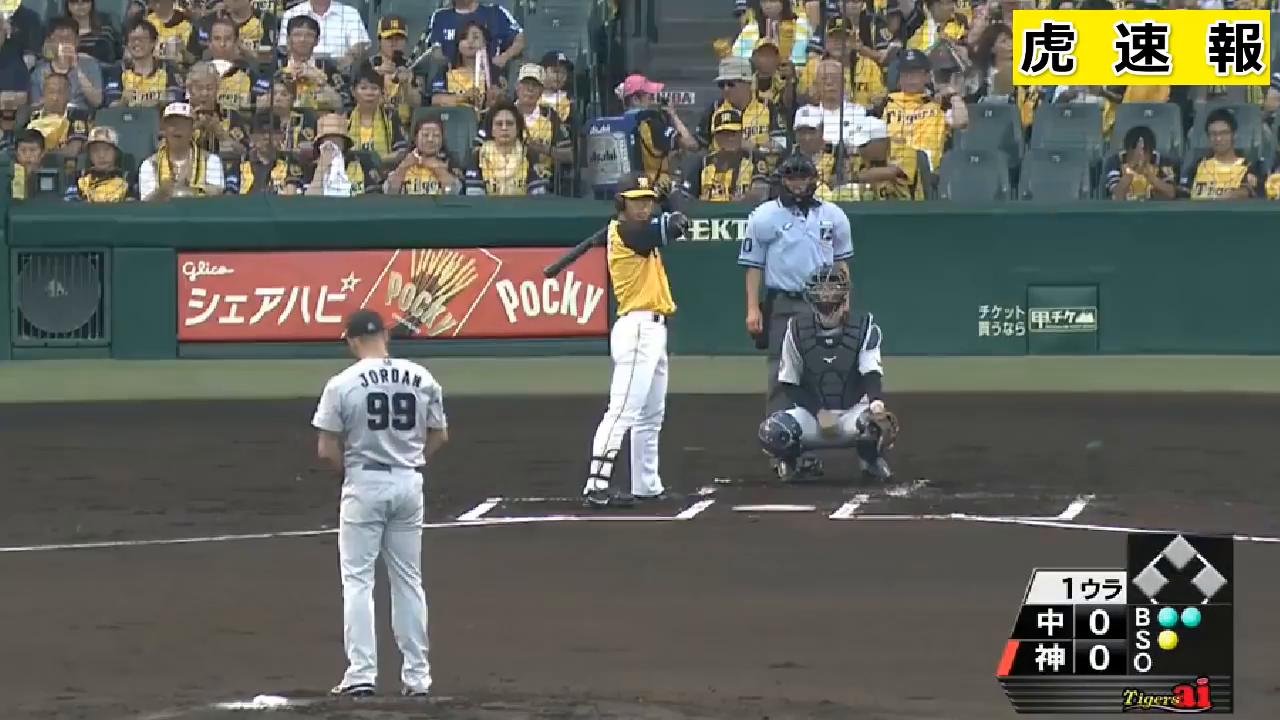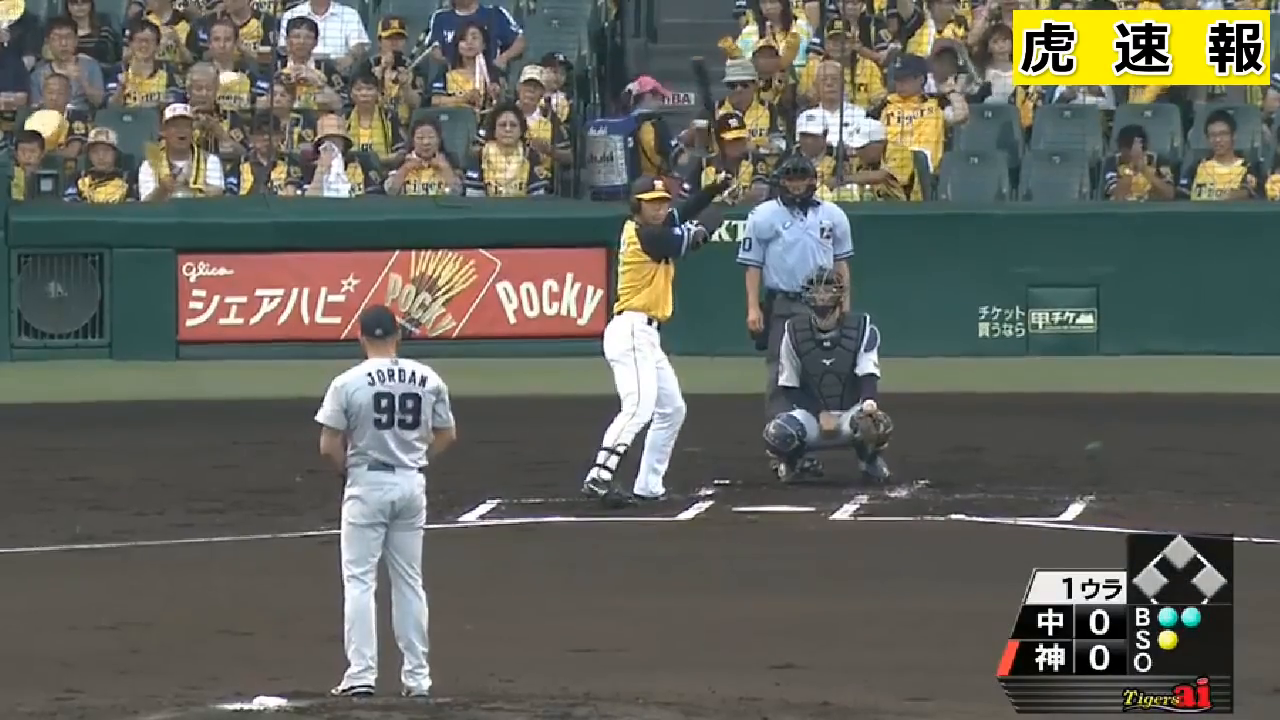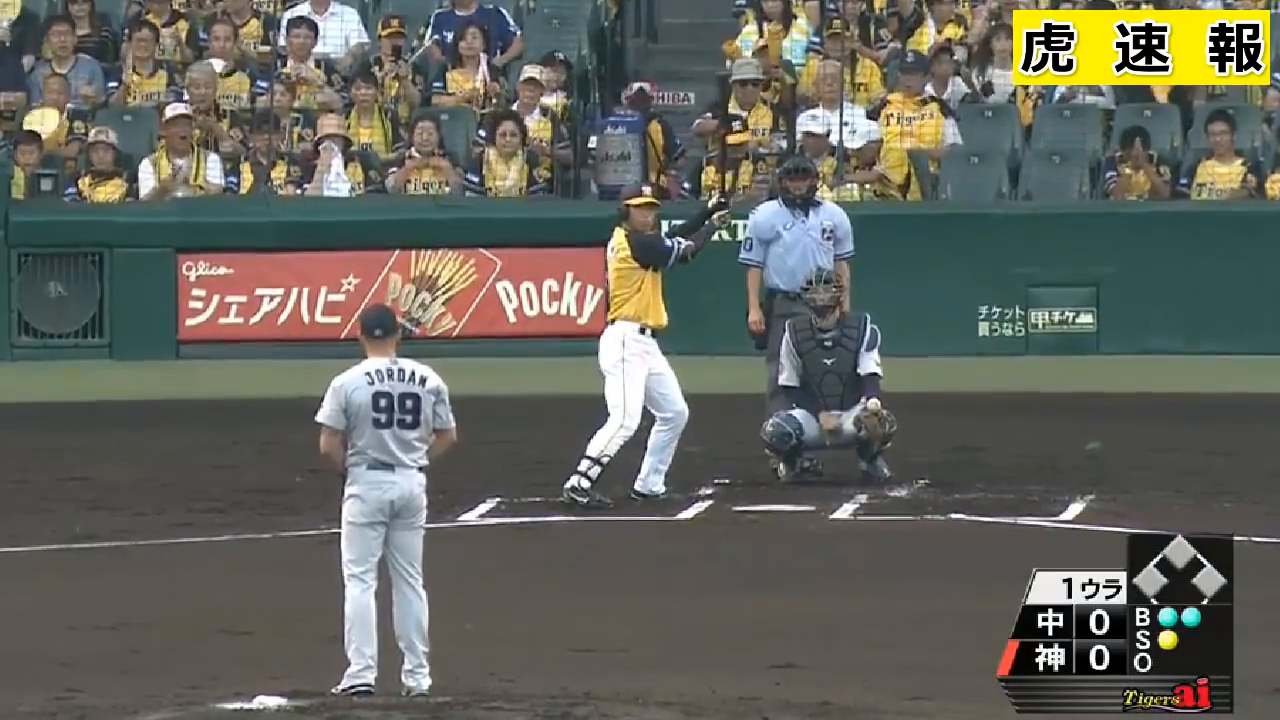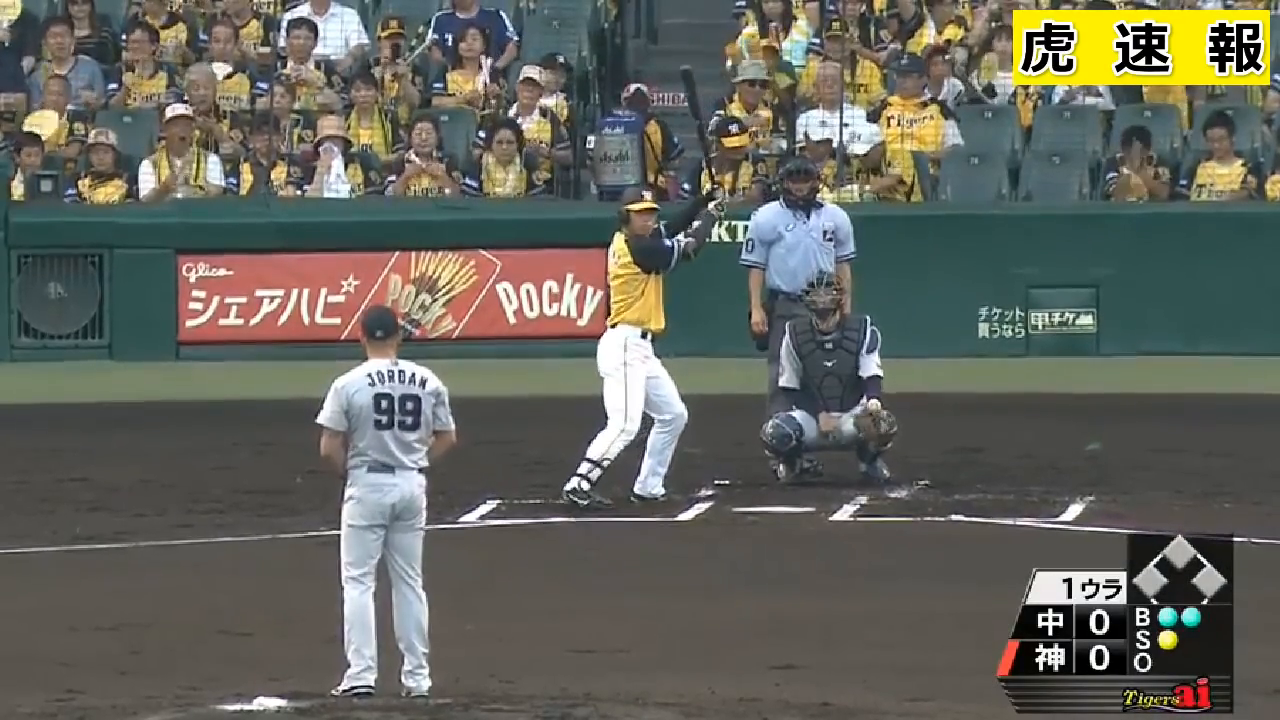
dt=0.7s
person 1, frame 1
left shoulder: (342, 383)
right shoulder: (422, 378)
left elbow: (326, 449)
right elbow: (439, 435)
left wrist: (348, 470)
left hip: (364, 484)
right hip: (409, 483)
left knee: (358, 580)
right knee: (408, 580)
left ankle: (361, 673)
right ankle: (416, 675)
person 1, frame 2
left shoulder: (348, 382)
right shoulder: (428, 379)
left elbow: (329, 446)
right elbow: (447, 434)
left wrist: (348, 471)
left hip: (367, 485)
right hip: (412, 485)
left knee: (359, 581)
right knee: (410, 581)
left ankle: (361, 675)
right ankle: (417, 677)
person 1, frame 3
left shoulder: (347, 382)
right shoulder: (428, 379)
left elbow: (328, 445)
right elbow: (448, 436)
left wrist: (349, 470)
left hip: (366, 484)
right hip: (412, 484)
left knee: (360, 580)
right knee: (410, 581)
left ankle: (361, 674)
right ankle: (417, 676)
person 1, frame 4
left shoulder: (348, 384)
right shoulder: (428, 381)
left elbow: (329, 448)
right elbow: (447, 438)
left wrist: (349, 473)
left hip: (367, 487)
right hip: (411, 486)
left knee: (358, 581)
right knee: (409, 582)
left ankle: (361, 675)
right ankle: (416, 677)
person 2, frame 1
left shoulder: (642, 229)
right shoulder: (625, 231)
left elbow: (675, 224)
right elbow: (676, 224)
left wrist: (664, 195)
right wrist: (672, 216)
left hip: (653, 330)
right hip: (638, 329)
left knee: (651, 415)
right knee: (623, 412)
left ankle: (646, 486)
right ankle: (596, 488)
person 2, frame 2
left shoulder: (651, 229)
right shoulder: (645, 236)
left elbow: (685, 213)
right elbow: (696, 237)
left wrist: (718, 186)
right wrist: (715, 217)
left hip: (646, 333)
right hip: (631, 331)
left knee: (672, 410)
right knee: (638, 409)
left ankle: (648, 486)
right ankle: (599, 478)
person 2, frame 3
left shoulder: (635, 239)
right shoulder: (633, 242)
left elbow: (673, 240)
right elbow: (685, 251)
left wrist: (707, 211)
right wrist: (713, 224)
left hip: (644, 342)
right hip: (626, 341)
left knee: (675, 413)
right knee: (624, 421)
left ankle: (649, 484)
right ankle: (578, 485)
person 2, frame 4
left shoulder: (634, 241)
right shoulder: (637, 247)
left elbow: (670, 234)
right elbow: (689, 247)
left wrist: (702, 202)
right wrist: (710, 215)
left hip: (640, 346)
right hip: (625, 345)
left knee: (674, 415)
right knee: (624, 426)
left ankle: (648, 487)
right ankle: (579, 486)
person 3, frame 1
left shoulder: (833, 216)
right shoulder: (763, 217)
left elbow: (841, 263)
right elbow: (753, 266)
right wrist: (753, 308)
right hip: (781, 307)
right knee: (781, 376)
person 3, frame 2
left shoulder: (833, 215)
right shoulder: (763, 216)
left elbow: (841, 263)
right elbow: (753, 264)
left wrist: (844, 305)
right wrist: (753, 307)
right hip: (781, 307)
right knee: (780, 376)
person 3, frame 3
left shoulder: (834, 215)
right shoulder: (765, 215)
left elbow: (841, 263)
right elbow: (754, 265)
left wrist: (845, 305)
right wrist: (754, 307)
right hip: (781, 307)
right knee: (780, 373)
person 3, frame 4
left shoulder: (836, 217)
right shoulder: (765, 217)
left elbow: (843, 264)
right elbow: (755, 266)
left wrist: (846, 308)
right wrist: (756, 308)
right hip: (782, 308)
right knee: (781, 375)
person 4, frame 1
left shoulder: (864, 327)
right shoulder: (797, 329)
left elbow: (871, 373)
right elbow: (789, 384)
left wrist: (876, 403)
right wrist: (819, 412)
left hip: (852, 412)
right hip: (812, 412)
left knee: (880, 422)
right knee: (772, 432)
left ankle: (870, 459)
right ankle: (792, 460)
person 4, frame 2
left shoulder: (862, 328)
right shoulder: (794, 331)
left elbow: (868, 375)
right elbow: (790, 387)
left wrist: (869, 403)
right wrist: (820, 414)
left hip: (851, 413)
right hip: (812, 413)
left knee: (877, 424)
right knee: (777, 433)
left ankle: (869, 459)
right ankle: (795, 462)
person 4, frame 3
left shoulder: (862, 328)
right shoulder: (795, 331)
left elbow: (870, 374)
right elbow: (790, 386)
left wrist: (873, 402)
right wrist: (821, 414)
left hip: (852, 414)
right hip: (812, 413)
left knee: (883, 421)
right knee: (774, 431)
left ankle: (869, 458)
right ankle: (794, 461)
person 4, frame 4
left shoulder: (863, 330)
right shoulder: (795, 333)
left elbow: (872, 377)
right elbow: (790, 388)
left wrist: (873, 402)
right wrist: (820, 416)
left hip: (852, 416)
right hip: (812, 414)
left knee: (884, 424)
right knee: (774, 433)
left ankle: (869, 458)
right ankle: (793, 461)
